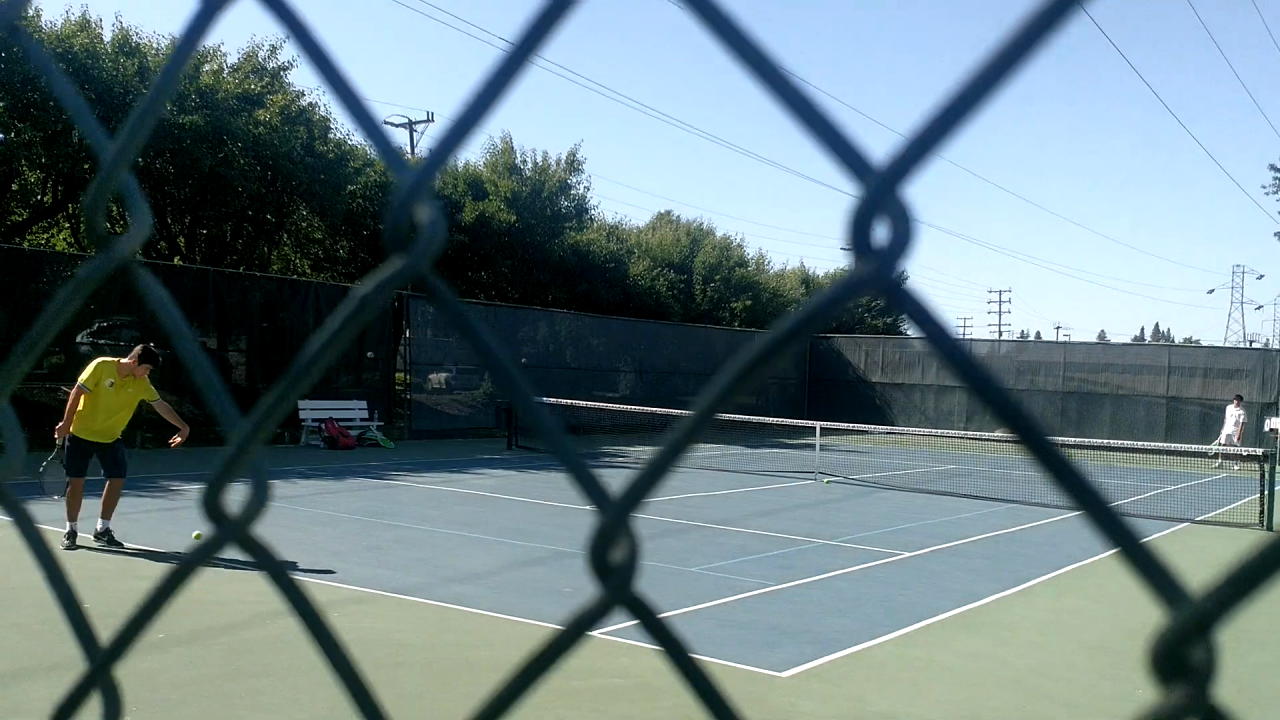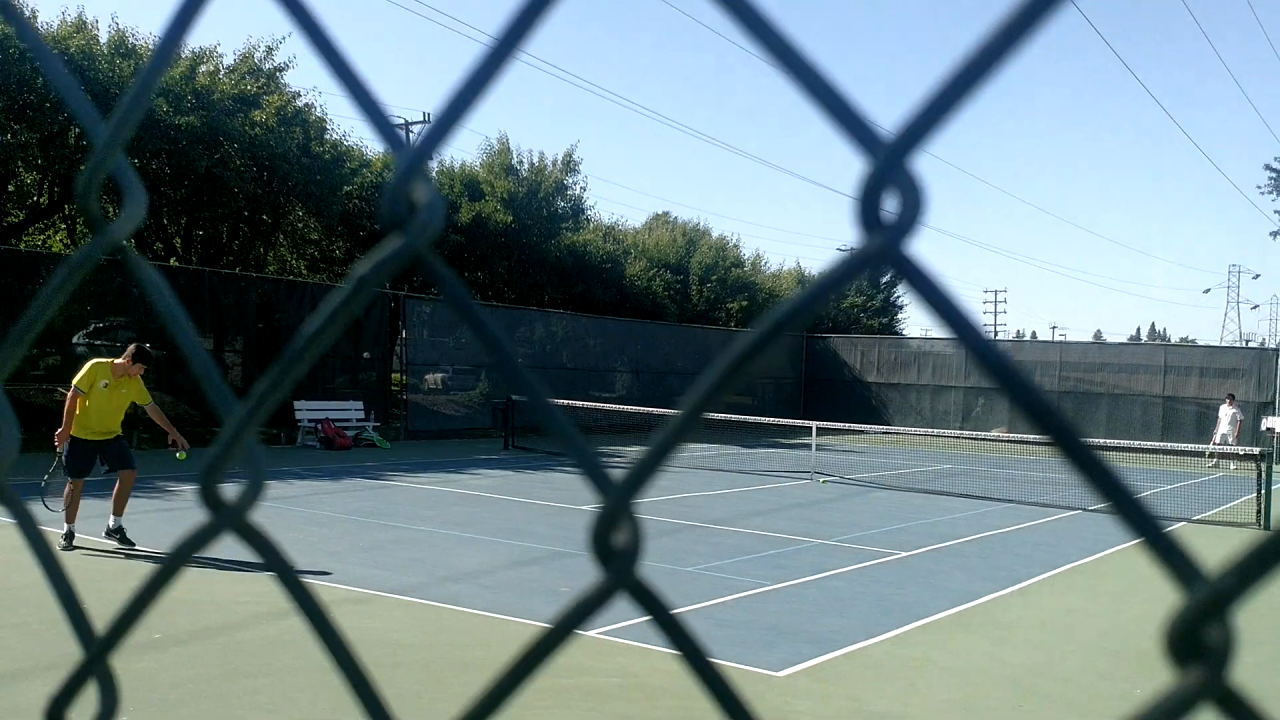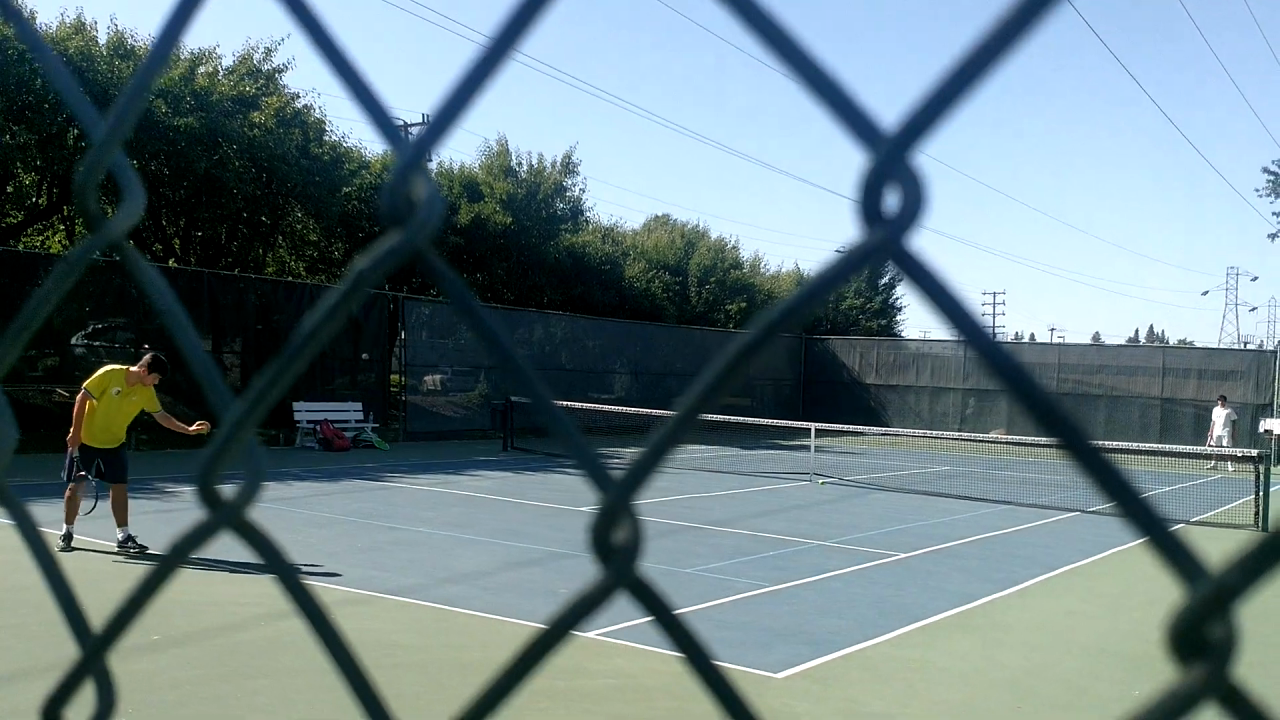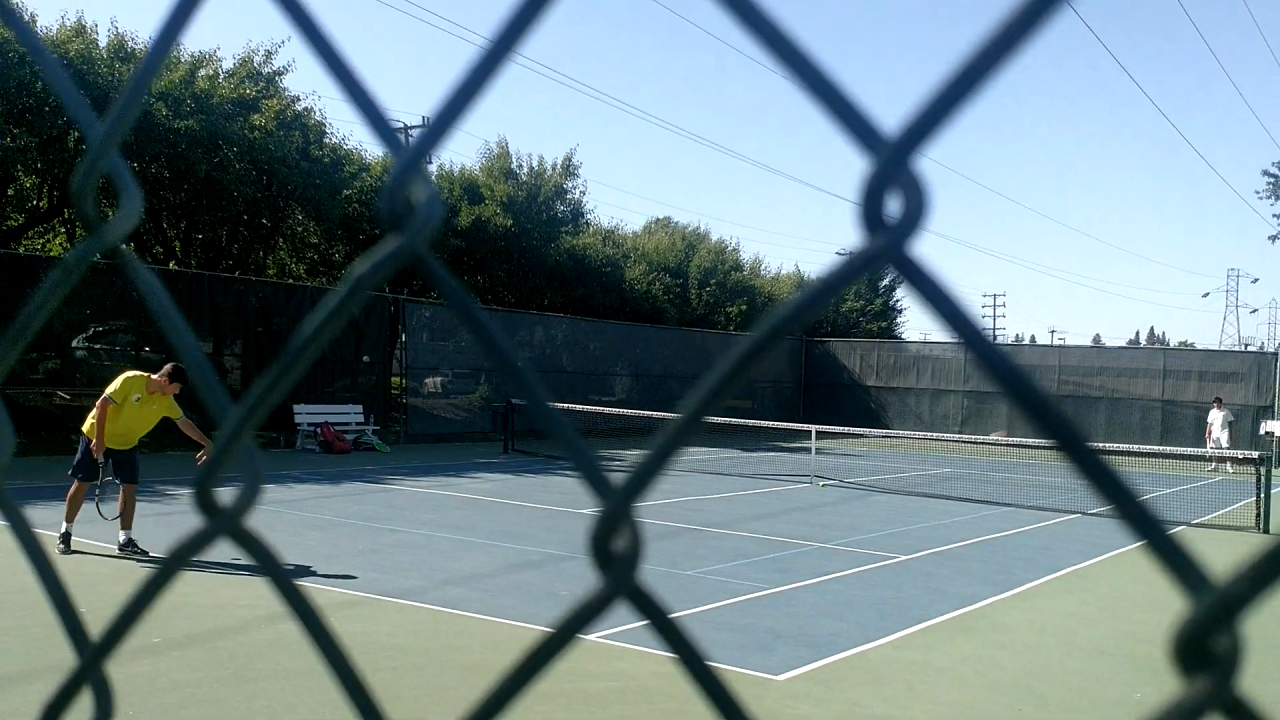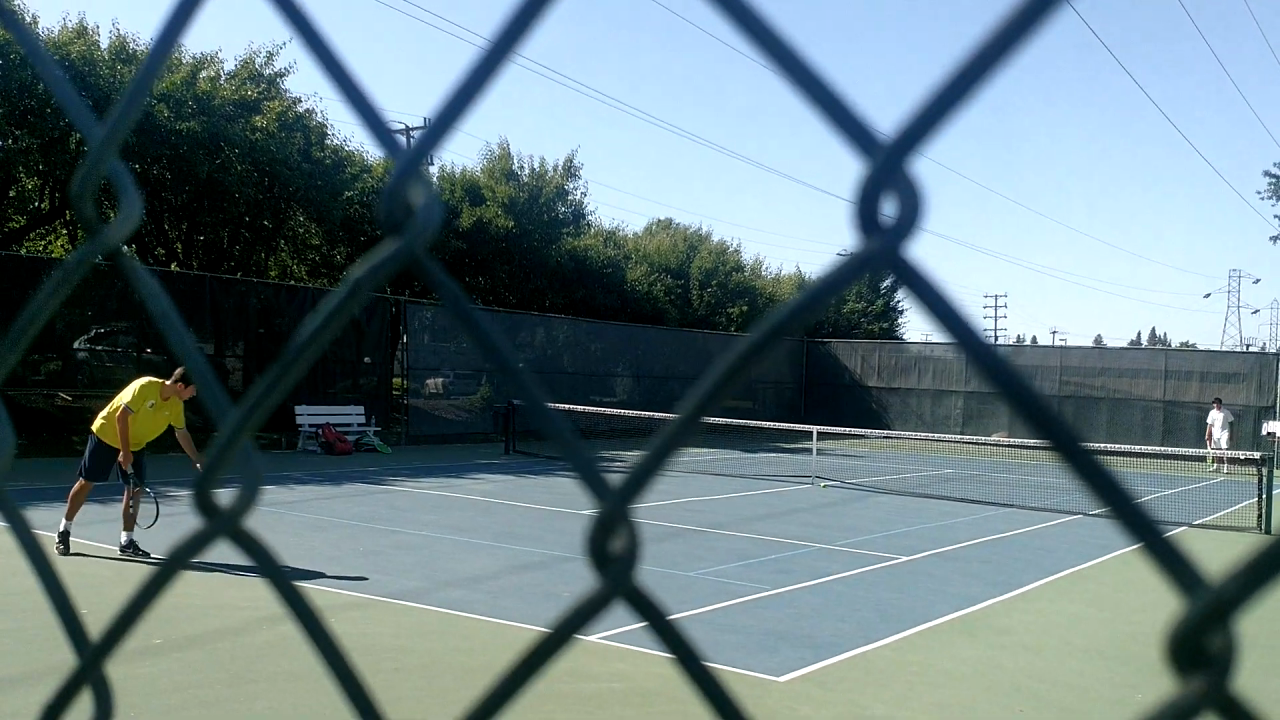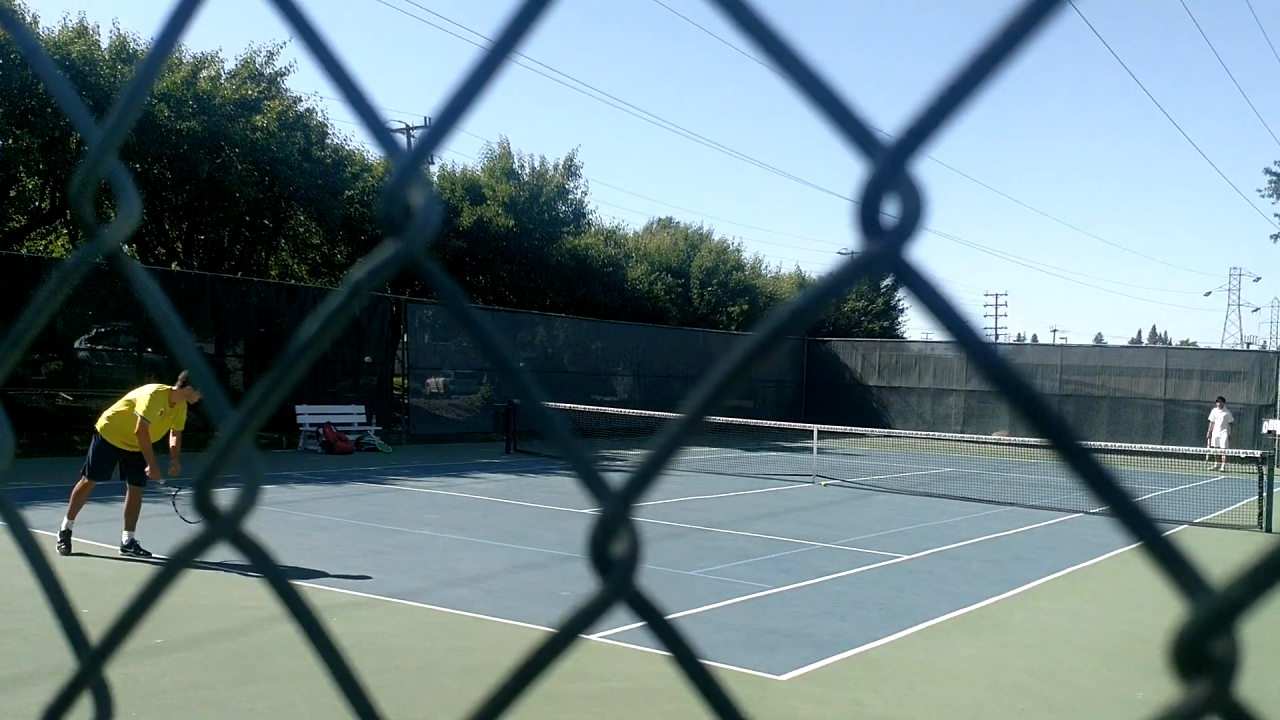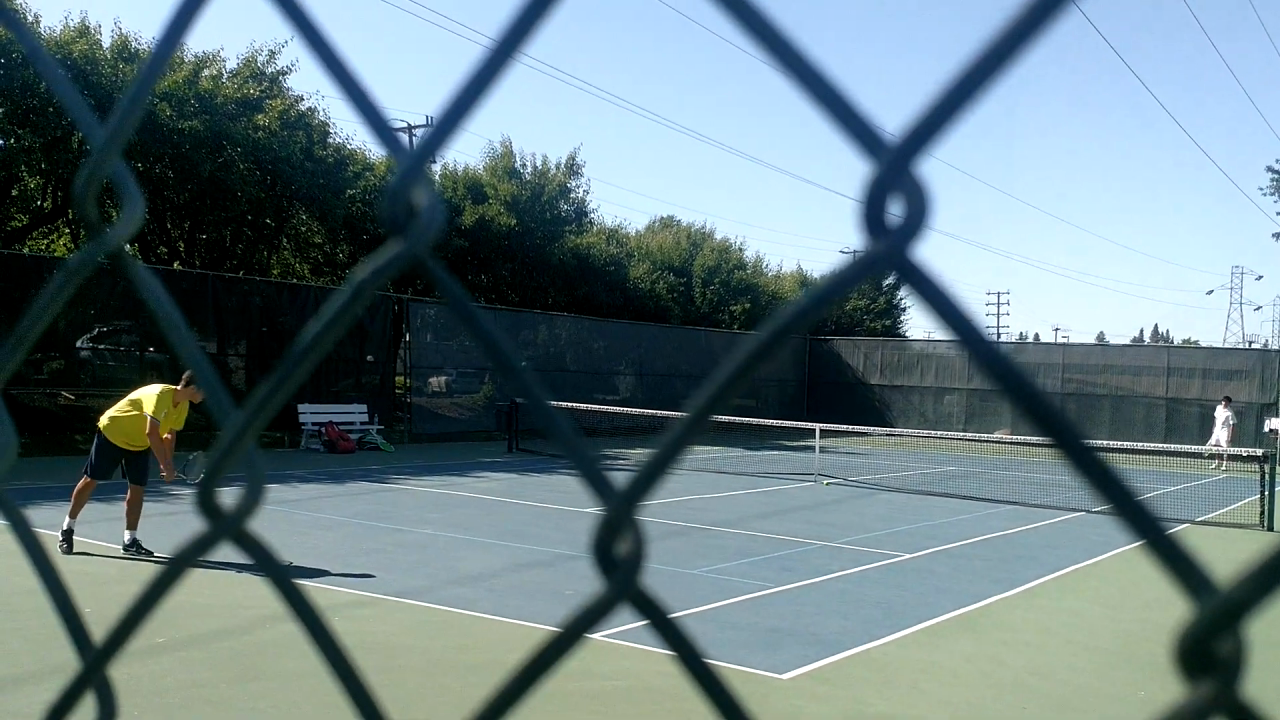
dt=0.2s
person 1, frame 1
left shoulder: (141, 383)
right shoulder: (101, 366)
left elbow: (160, 405)
right elbow: (77, 392)
left wrist: (183, 426)
right wrist: (66, 424)
left hip: (111, 438)
right hip: (81, 433)
left knee: (117, 480)
right knee: (76, 481)
left ankle: (103, 529)
right ankle: (71, 530)
person 1, frame 2
left shoulder: (134, 382)
right shoulder: (95, 367)
left elbow: (151, 408)
right elbow: (73, 396)
left wrist: (173, 432)
right wrist: (65, 429)
left hip: (111, 435)
right hip: (80, 434)
left knee: (128, 474)
right knee: (75, 482)
left ankle: (115, 526)
right ankle: (68, 531)
person 1, frame 3
left shoulder: (146, 391)
right shoulder: (109, 374)
left elbow: (161, 416)
right elbow: (82, 399)
left wrist: (188, 429)
right wrist: (75, 433)
left hip: (114, 442)
right hip: (85, 439)
left knee: (119, 486)
right knee: (75, 486)
left ankle: (124, 537)
right ankle: (67, 533)
person 1, frame 4
left shoulder: (165, 400)
right shoulder: (130, 380)
left elbow: (183, 422)
right elbow: (102, 404)
left wrist: (207, 443)
right wrist: (99, 439)
left hip: (127, 445)
right hip: (97, 438)
left knee: (130, 488)
right knee: (81, 484)
left ankle: (125, 540)
right ankle: (65, 533)
person 1, frame 5
left shoulder: (176, 405)
right shoulder: (145, 386)
left elbow: (182, 433)
right elbow: (121, 416)
left wrist: (197, 460)
right wrist: (125, 451)
left hip: (135, 446)
right hip: (106, 436)
left knee: (134, 489)
right knee: (86, 483)
left ankle: (126, 541)
right ankle: (64, 530)
person 1, frame 6
left shoulder: (181, 407)
right shoulder: (154, 395)
left elbow: (175, 434)
right elbow: (141, 431)
left wrist: (174, 459)
right wrist: (152, 465)
left hip: (137, 445)
right hip: (109, 435)
left knee: (136, 489)
right knee: (88, 481)
left ankle: (128, 541)
right ankle: (66, 529)
person 1, frame 7
left shoulder: (183, 406)
right shoulder: (159, 395)
left elbow: (169, 433)
right elbow: (152, 433)
left wrist: (168, 461)
right wrist: (165, 466)
left hip: (139, 445)
right hip: (111, 434)
left knee: (137, 488)
right knee: (90, 480)
left ankle: (130, 540)
right ankle: (67, 528)
